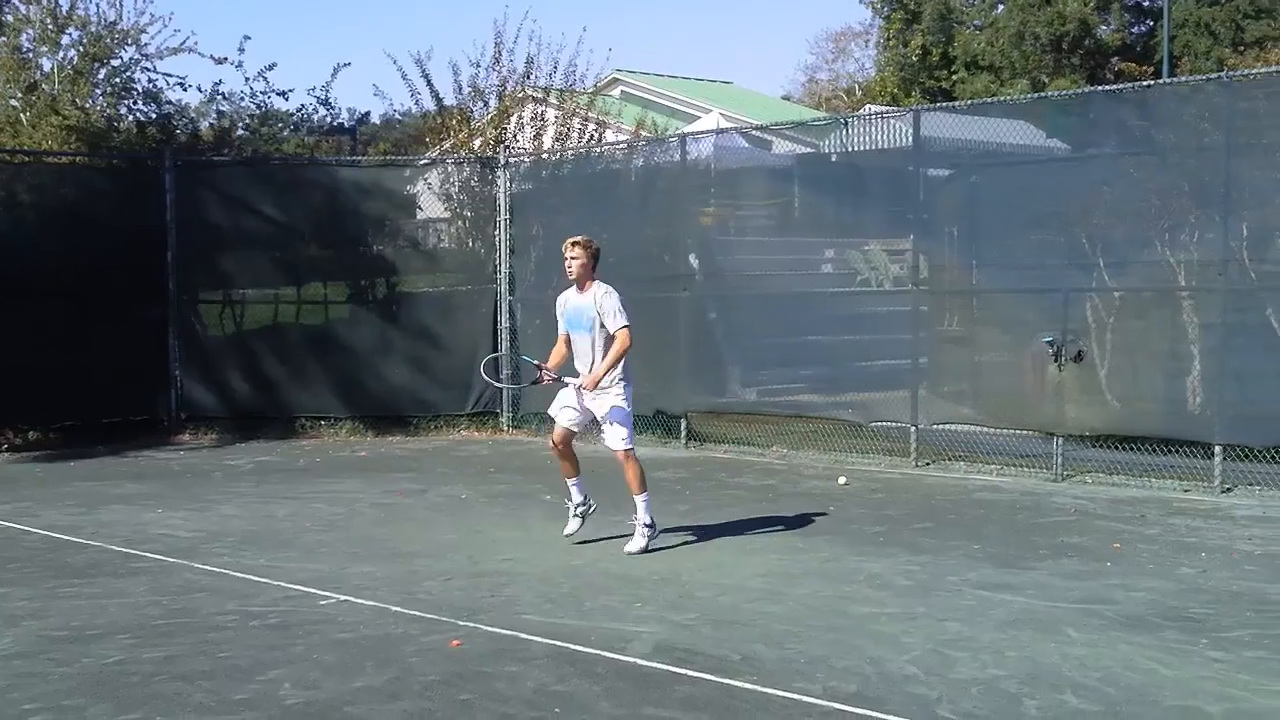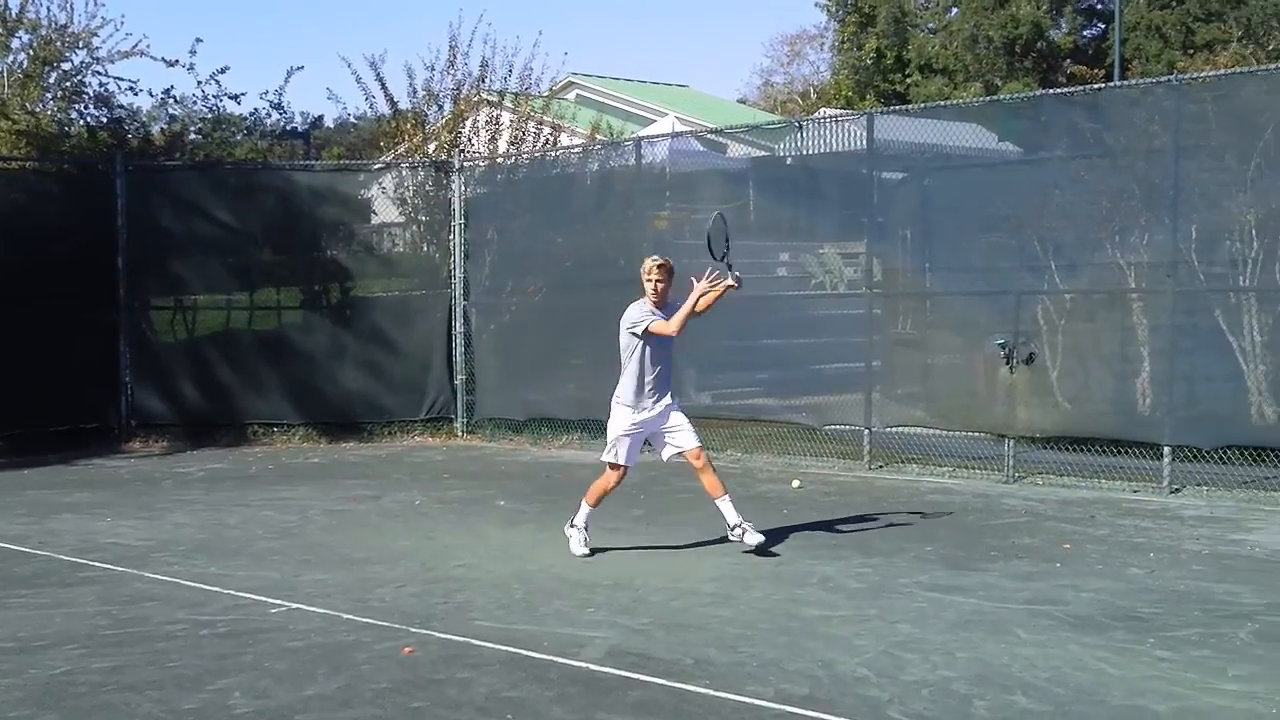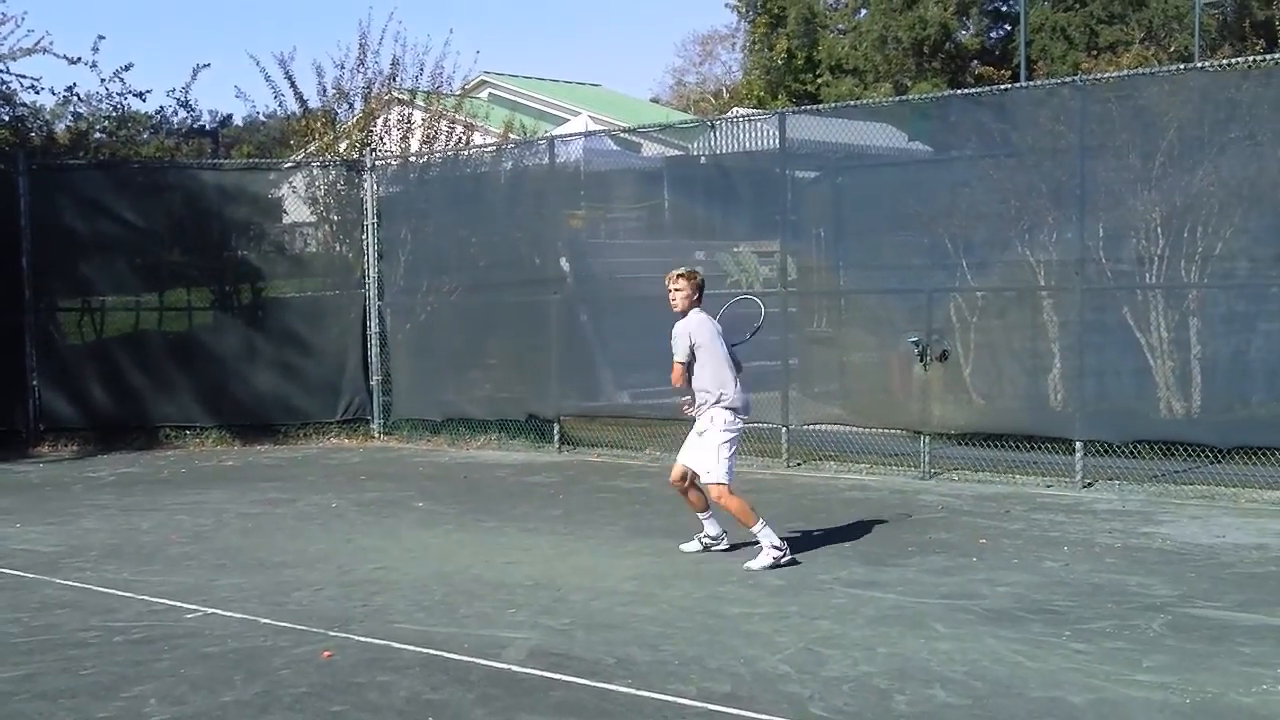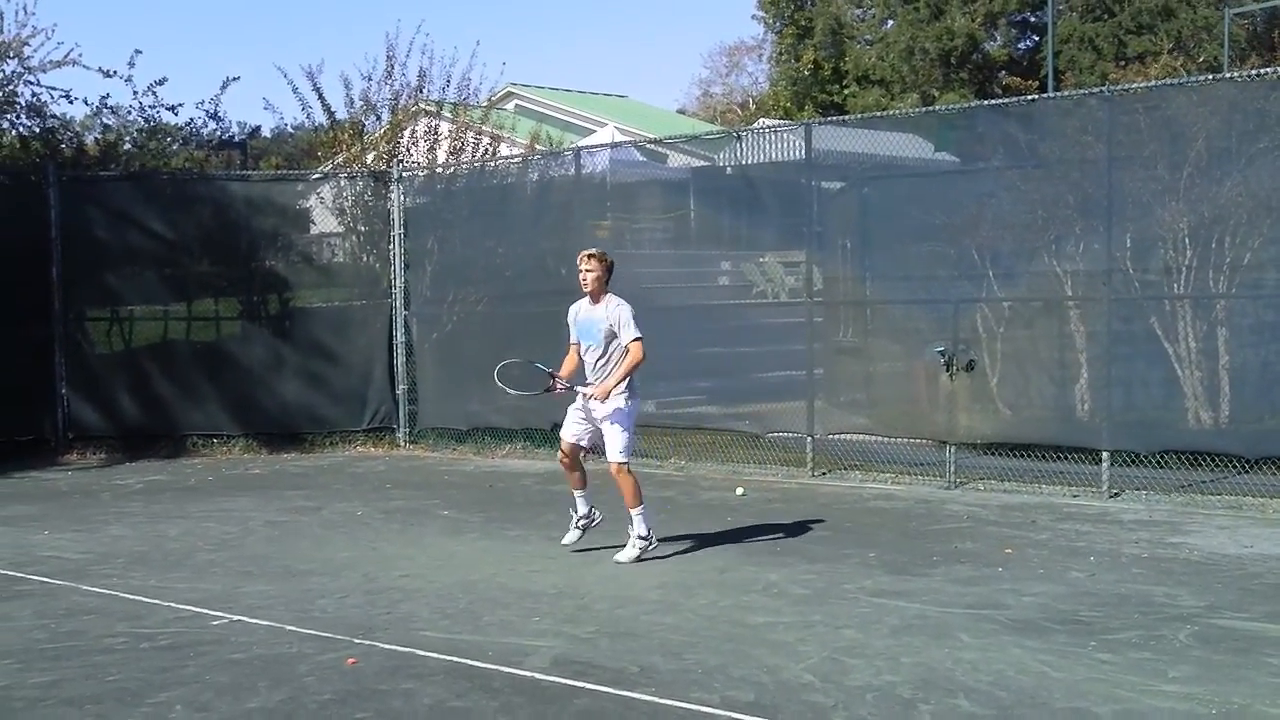
dt=1s
person 1, frame 1
left shoulder: (605, 295)
right shoulder: (564, 300)
left elbow: (624, 340)
right elbow: (563, 344)
left wrist: (599, 374)
right wrist: (550, 366)
left hip: (611, 388)
right hip: (580, 386)
left knee: (624, 453)
right knee: (558, 442)
left ankle: (645, 523)
right ankle: (580, 502)
person 1, frame 2
left shoulder: (669, 308)
right shoulder: (635, 313)
left elbow: (696, 308)
right elbow: (673, 330)
left wrist: (724, 287)
right wrist: (695, 294)
left hip: (664, 406)
right hip: (630, 410)
left knee: (700, 460)
right knee: (613, 477)
left ankle: (735, 524)
right ankle: (577, 526)
person 1, frame 3
left shoulder: (684, 327)
right shoulder: (706, 324)
left elbow: (679, 379)
right elbow: (735, 367)
left wrist: (691, 392)
left hip: (720, 416)
right hip: (710, 414)
left knee: (719, 492)
right knee: (678, 478)
left ankle: (774, 546)
right ankle: (713, 534)
person 1, frame 4
left shoulder: (619, 309)
right shoulder: (576, 311)
left elbow: (637, 352)
left wrist: (610, 385)
right wrist: (560, 377)
left hip: (618, 400)
right hip: (590, 397)
left knee: (618, 467)
right knee: (566, 455)
left ankle: (642, 535)
right ankle: (585, 514)
